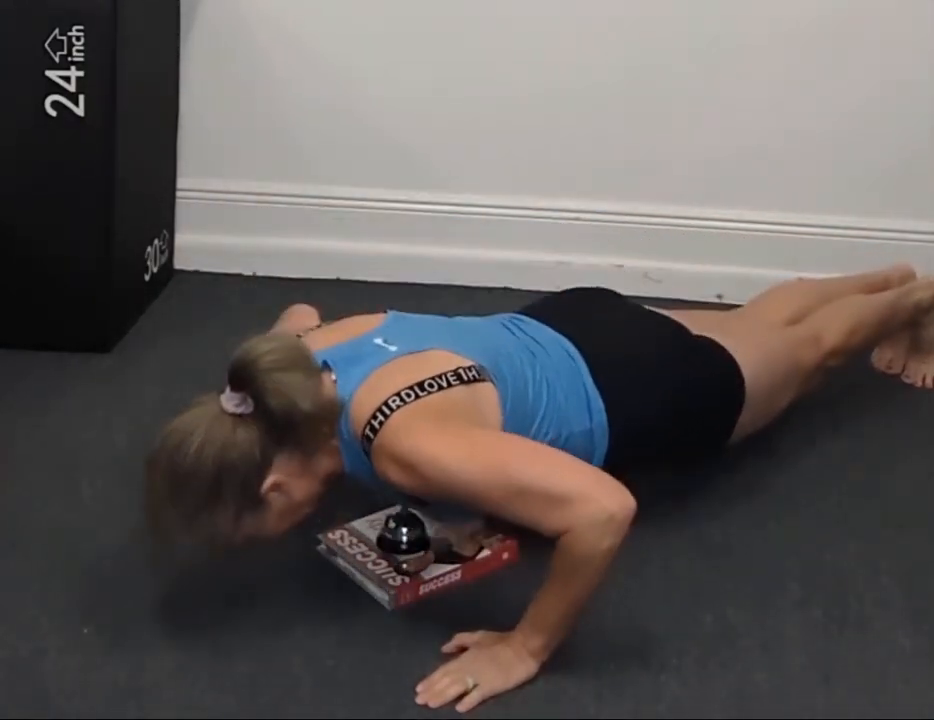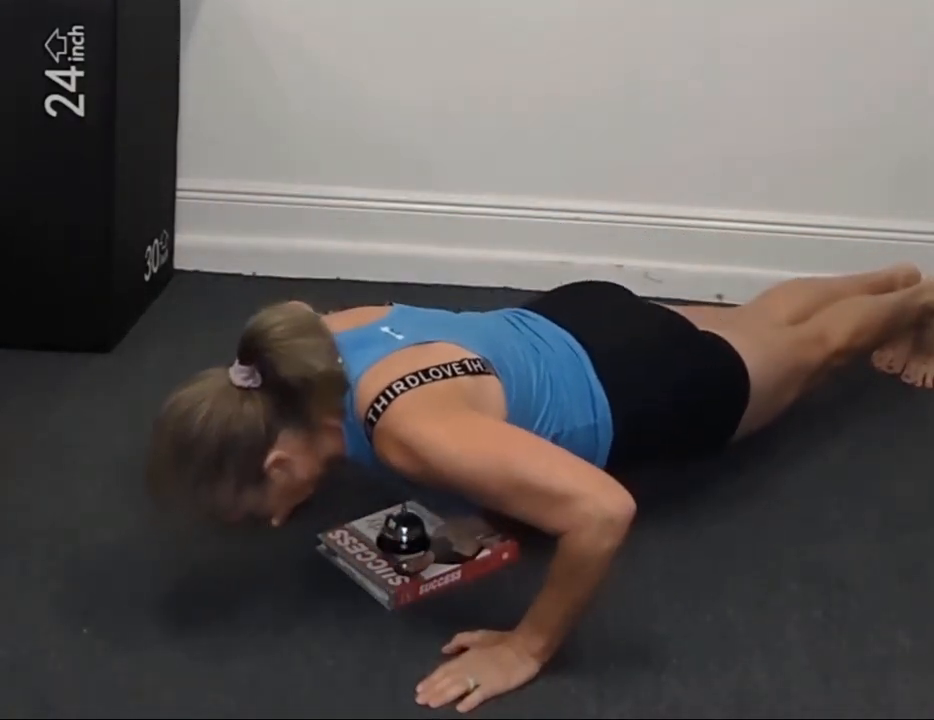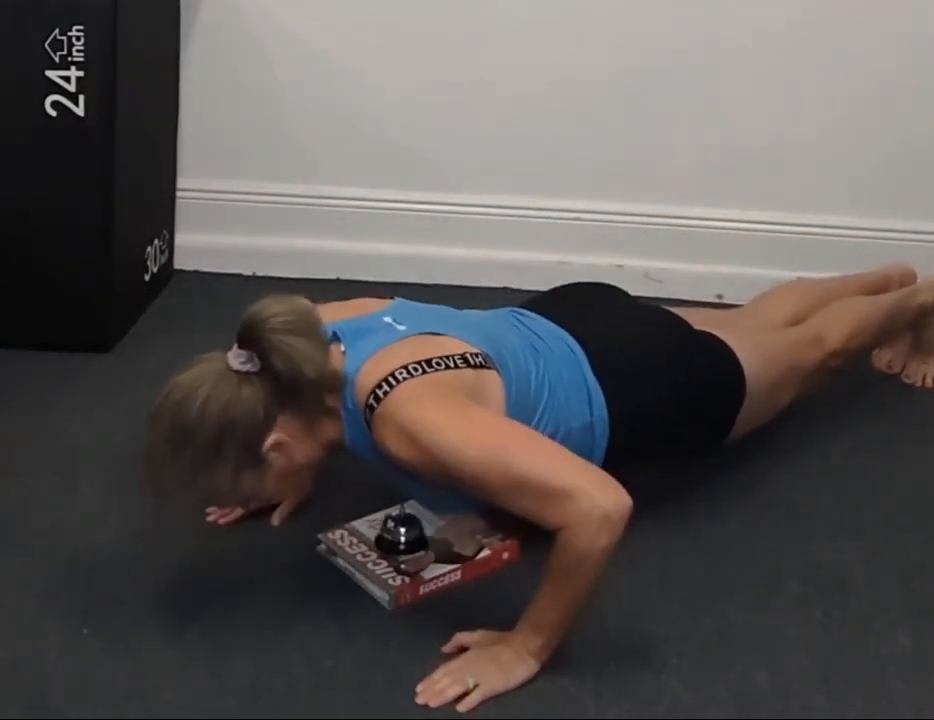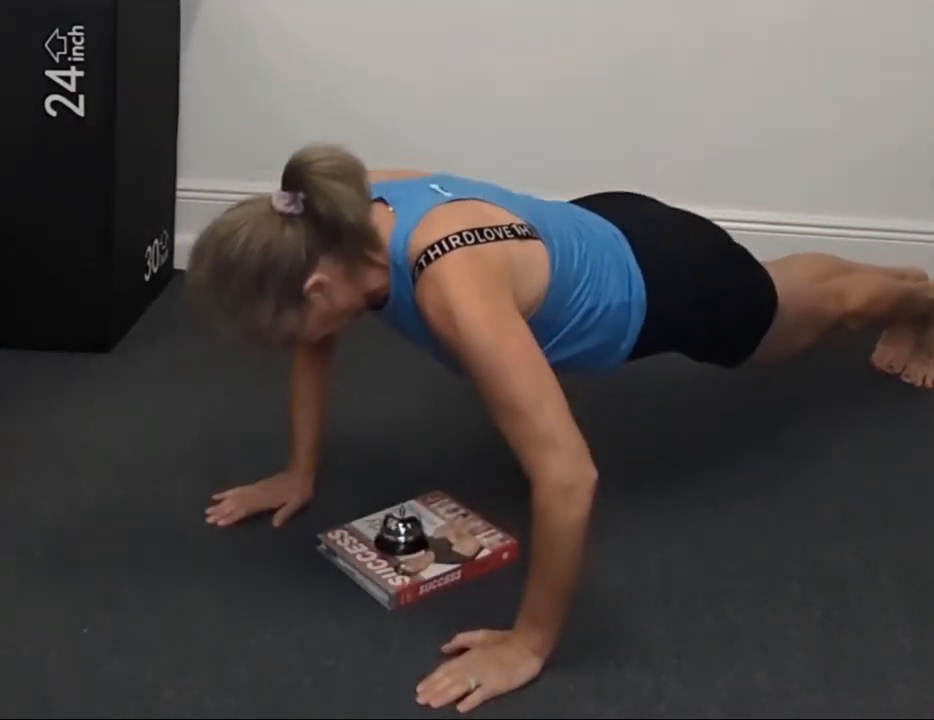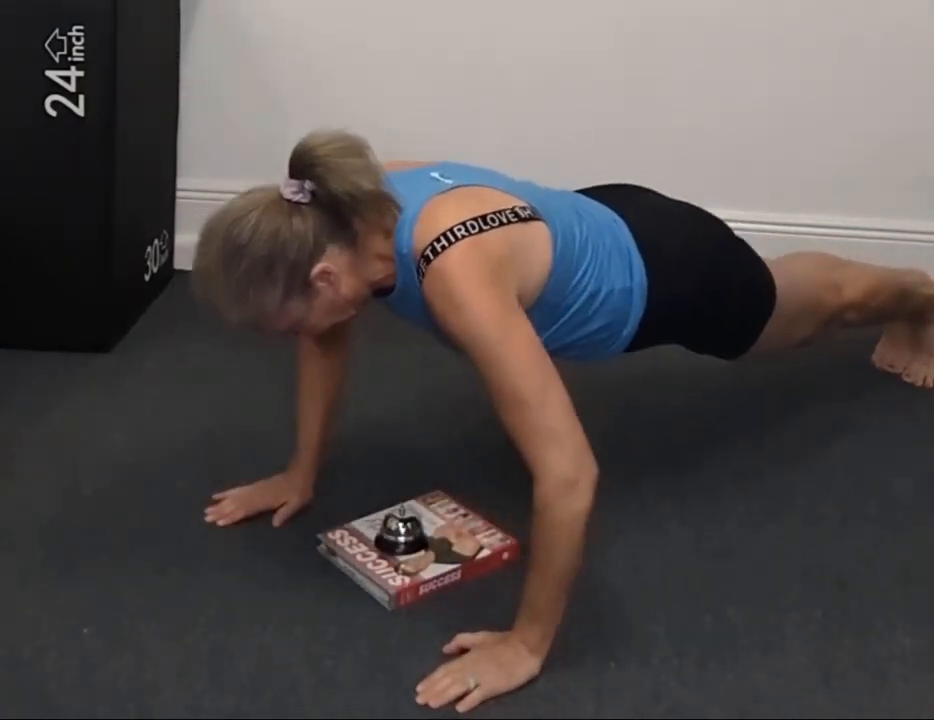
dt=0.5s
person 1, frame 1
left shoulder: (403, 445)
right shoulder: (300, 362)
left elbow: (606, 510)
left wrist: (525, 649)
right wrist: (296, 457)
left hip: (630, 397)
right hip: (564, 331)
left knee: (808, 346)
right knee: (751, 321)
person 1, frame 2
left shoulder: (409, 431)
right shoulder: (311, 353)
left elbow: (605, 509)
left wrist: (529, 646)
right wrist: (300, 483)
left hip: (641, 393)
right hip: (571, 327)
left knee: (812, 345)
right knee: (756, 317)
person 1, frame 3
left shoulder: (410, 417)
right shoulder: (307, 343)
left elbow: (602, 507)
left wrist: (526, 647)
right wrist: (299, 480)
left hip: (635, 391)
right hip: (566, 328)
left knee: (811, 343)
right knee: (756, 317)
person 1, frame 4
left shoulder: (452, 291)
right shoulder: (345, 218)
left elbow: (569, 477)
right elbow: (315, 338)
left wrist: (530, 643)
right wrist: (301, 471)
left hip: (669, 285)
right hip: (600, 237)
left knee: (827, 304)
right knee: (791, 283)
person 1, frame 5
left shoulder: (456, 279)
right shoulder: (345, 210)
left elbow: (570, 472)
right elbow: (330, 334)
left wrist: (527, 644)
right wrist: (303, 469)
left hip: (667, 277)
right hip: (598, 228)
left knee: (828, 297)
right knee: (790, 284)
